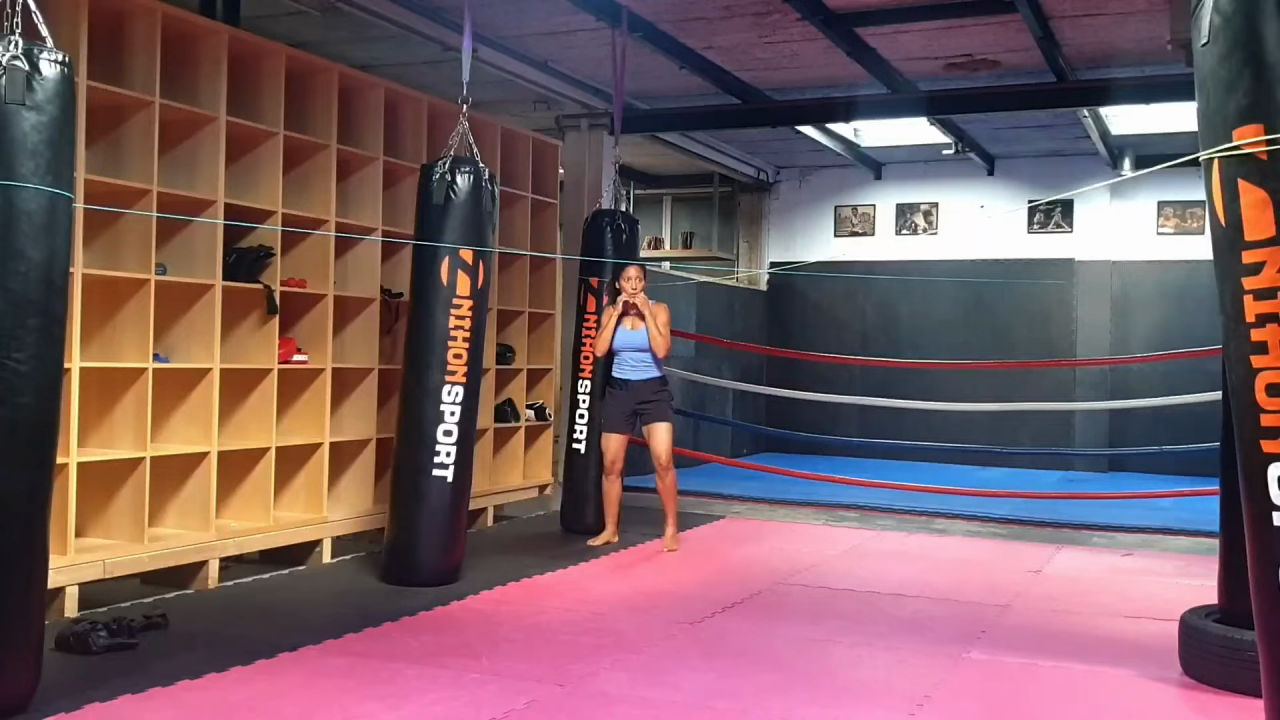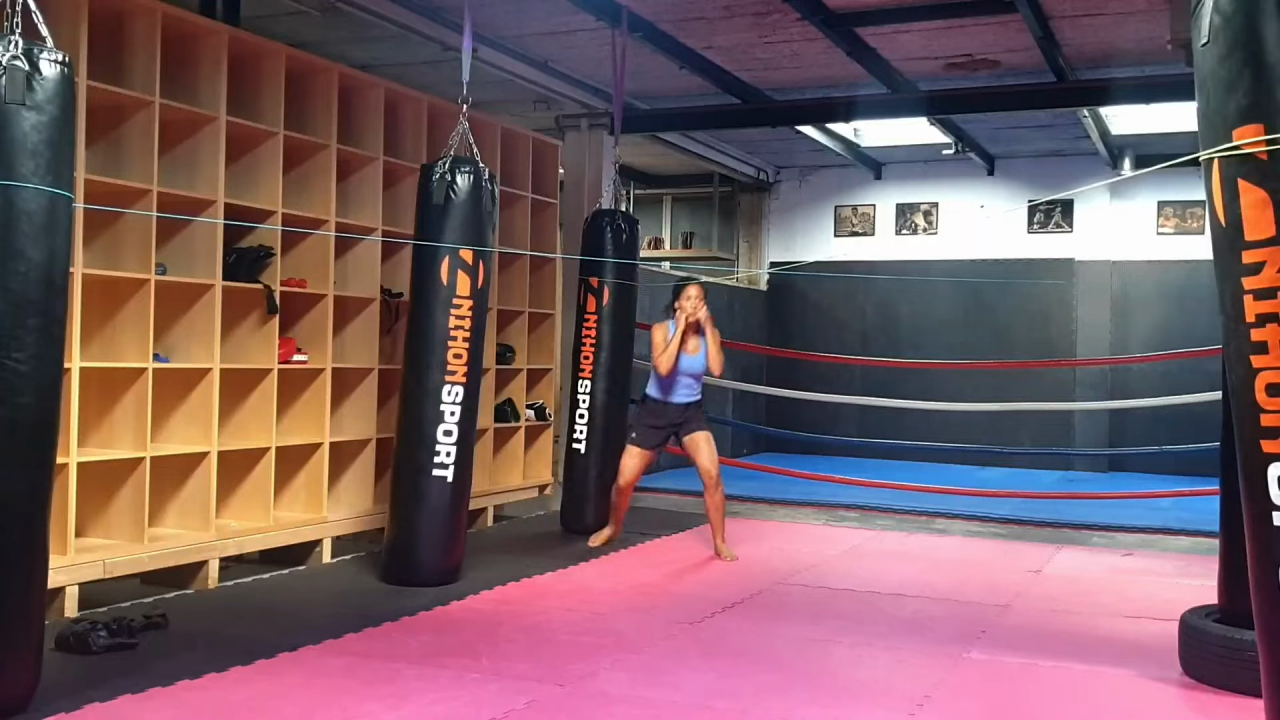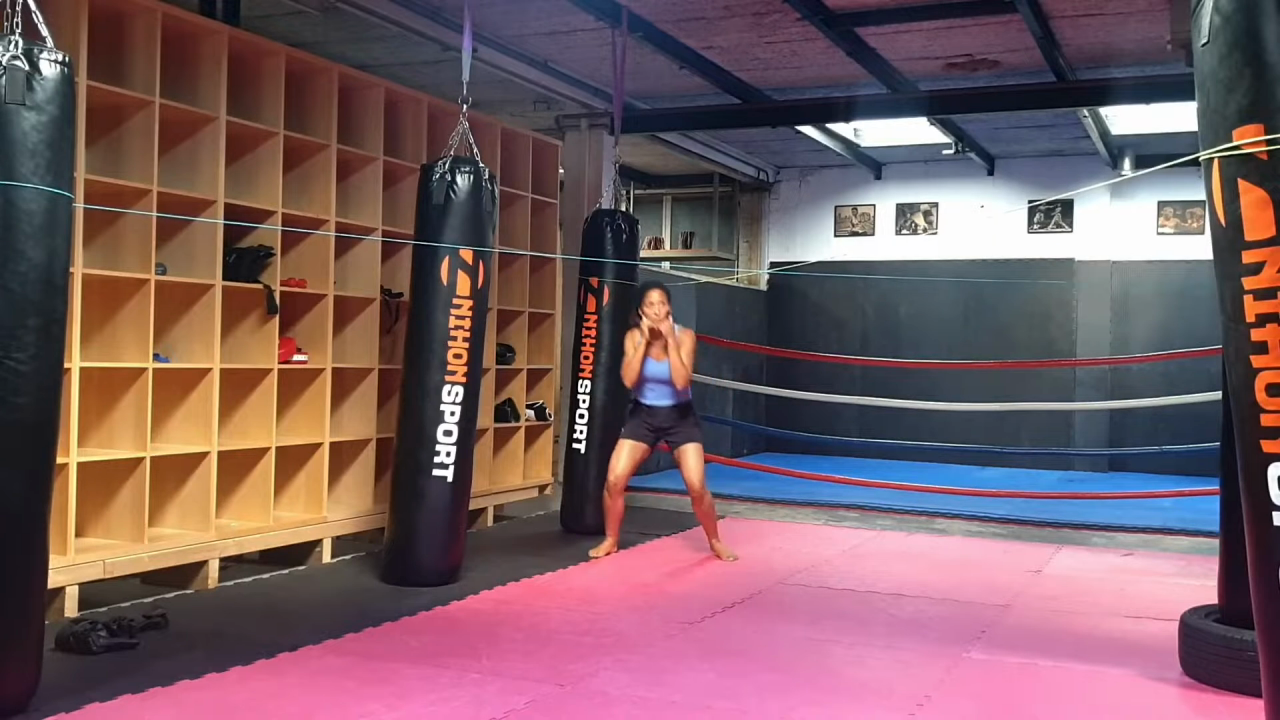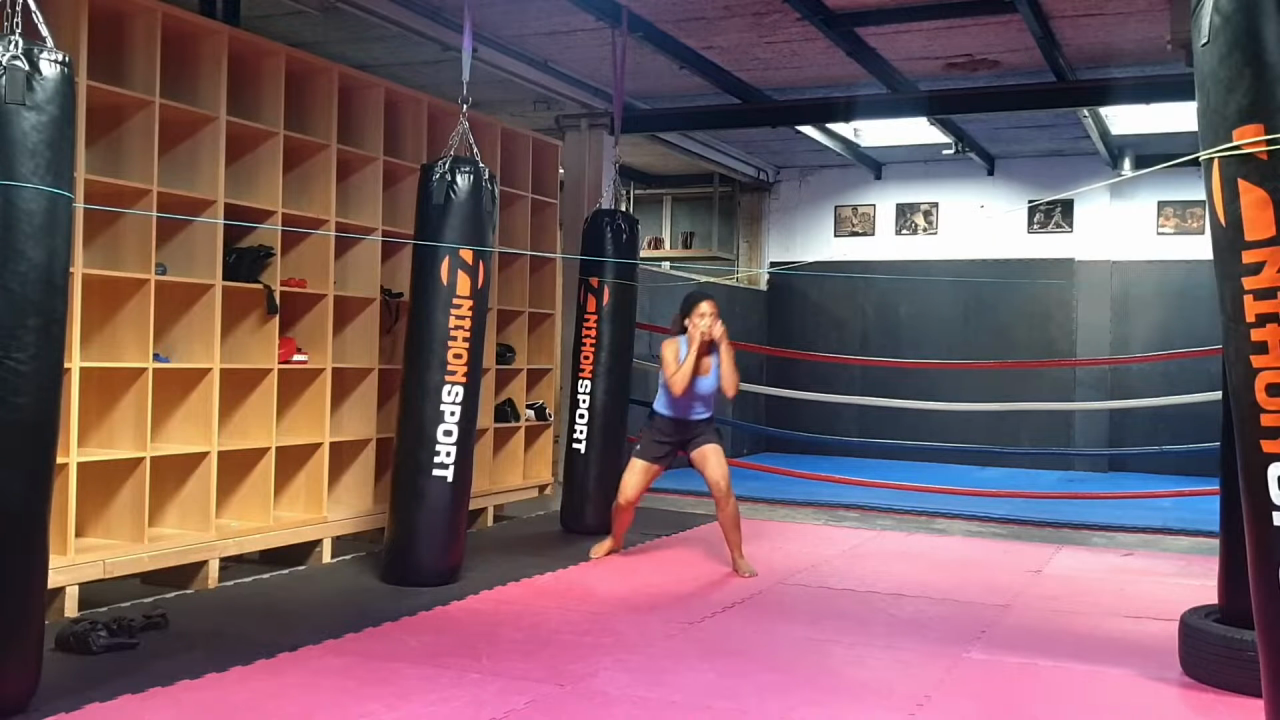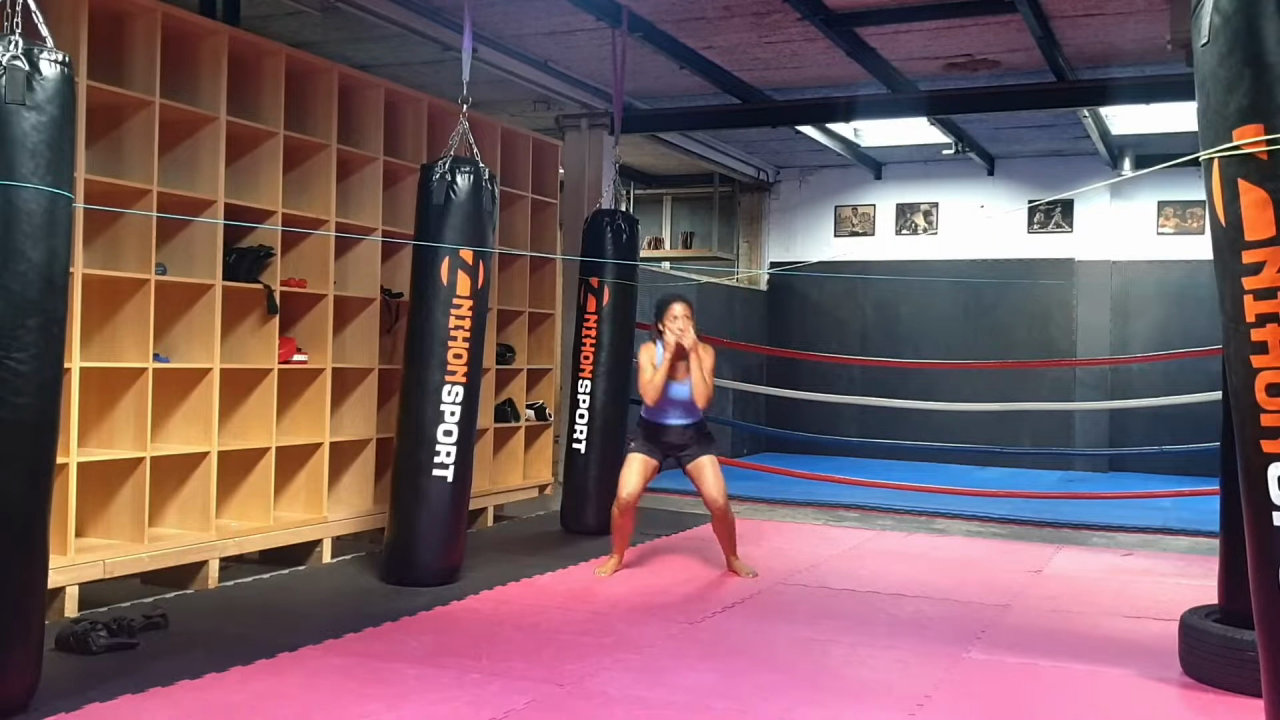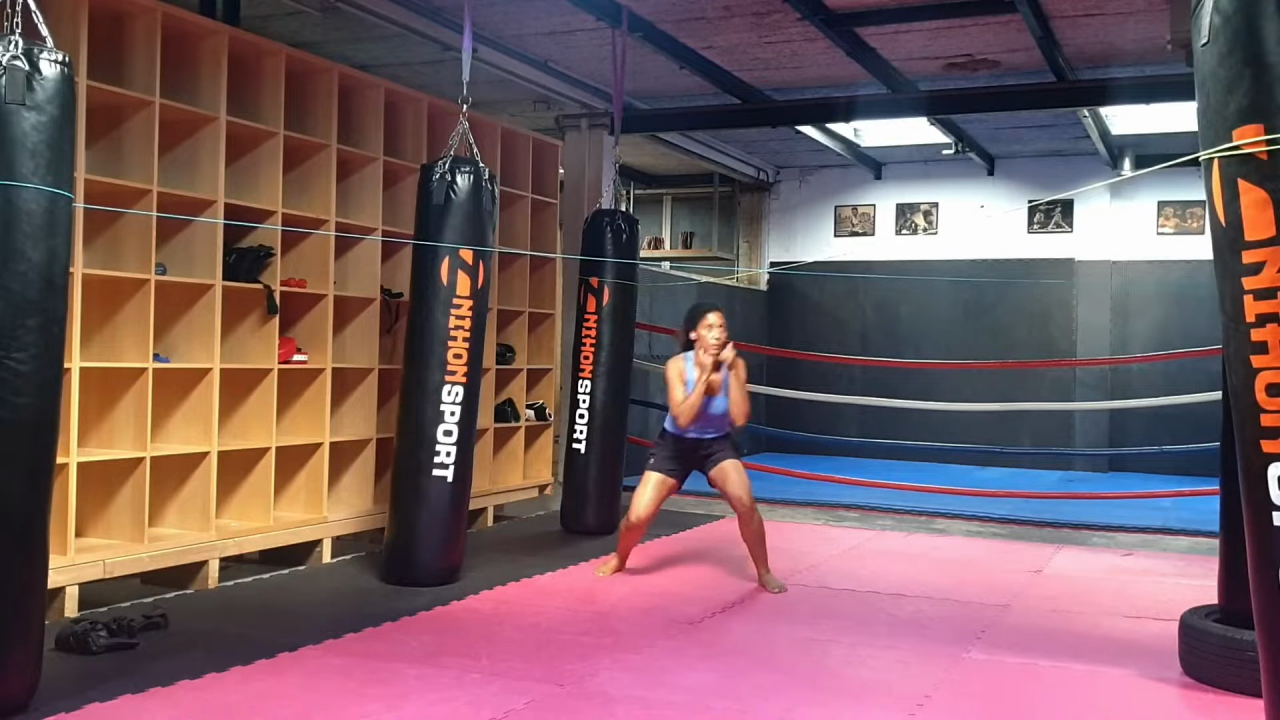
dt=0.7s
person 1, frame 1
left shoulder: (658, 309)
right shoulder: (611, 311)
left elbow: (662, 351)
right elbow: (600, 350)
left wrist: (645, 313)
right wrist: (615, 313)
left hip: (653, 391)
right hip: (619, 391)
left knee: (663, 462)
right knee: (611, 466)
left ankle: (671, 528)
right ankle: (610, 530)
person 1, frame 2
left shoulder: (710, 334)
right shoulder: (662, 329)
left elbow: (717, 370)
right elbow: (663, 368)
left wrist: (708, 328)
right wrist: (678, 333)
left hip: (691, 413)
right hip: (654, 411)
left knee: (711, 474)
right knee: (625, 481)
left ankle: (720, 543)
right ankle: (614, 526)
person 1, frame 3
left shoulder: (684, 336)
right shoulder: (633, 337)
left elbow: (682, 383)
right elbow: (628, 380)
left wrist: (668, 340)
right wrist: (643, 340)
left hip: (680, 415)
right hip: (643, 414)
left knee: (696, 486)
right knee: (615, 480)
left ankle: (715, 542)
right ankle: (611, 541)
person 1, frame 4
left shoulder: (721, 350)
right shoulder: (673, 346)
left elbow: (731, 391)
right elbow: (677, 389)
left wrist: (724, 345)
right wrist: (695, 347)
left hip: (701, 429)
right hip: (662, 427)
left knee: (722, 486)
right knee: (625, 497)
left ankle: (738, 557)
right ankle: (615, 540)
person 1, frame 5
left shoulder: (703, 353)
right shoulder: (647, 352)
left elbow: (702, 401)
right elbow: (649, 398)
left wrist: (691, 353)
right wrist: (667, 355)
left hip: (692, 434)
right hip: (652, 432)
left knee: (718, 501)
right knee: (626, 497)
left ankle: (733, 560)
right ankle: (615, 558)
person 1, frame 6
left shoulder: (735, 365)
right shoulder: (677, 365)
left elbow: (741, 419)
right elbow: (684, 419)
left wrist: (731, 371)
right wrist: (705, 373)
left hip: (717, 445)
right hip: (675, 445)
left knee: (745, 503)
right knee: (637, 516)
left ankle: (764, 573)
right ankle: (619, 558)
